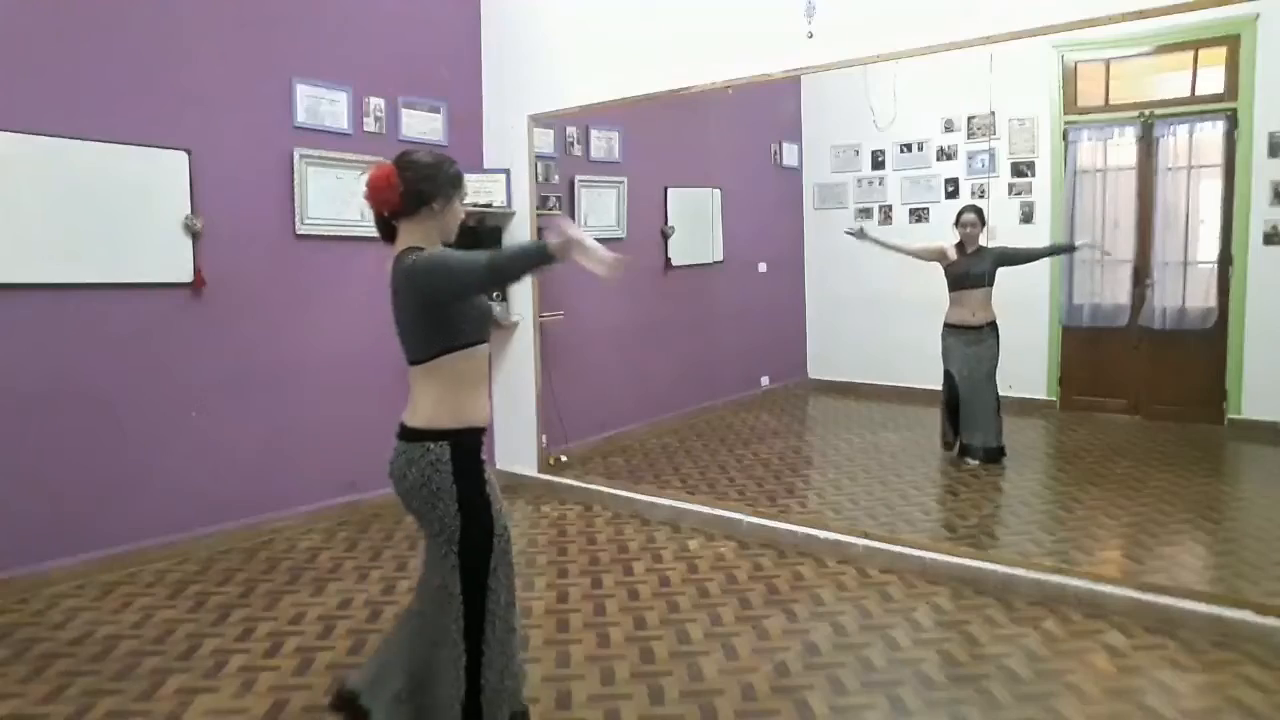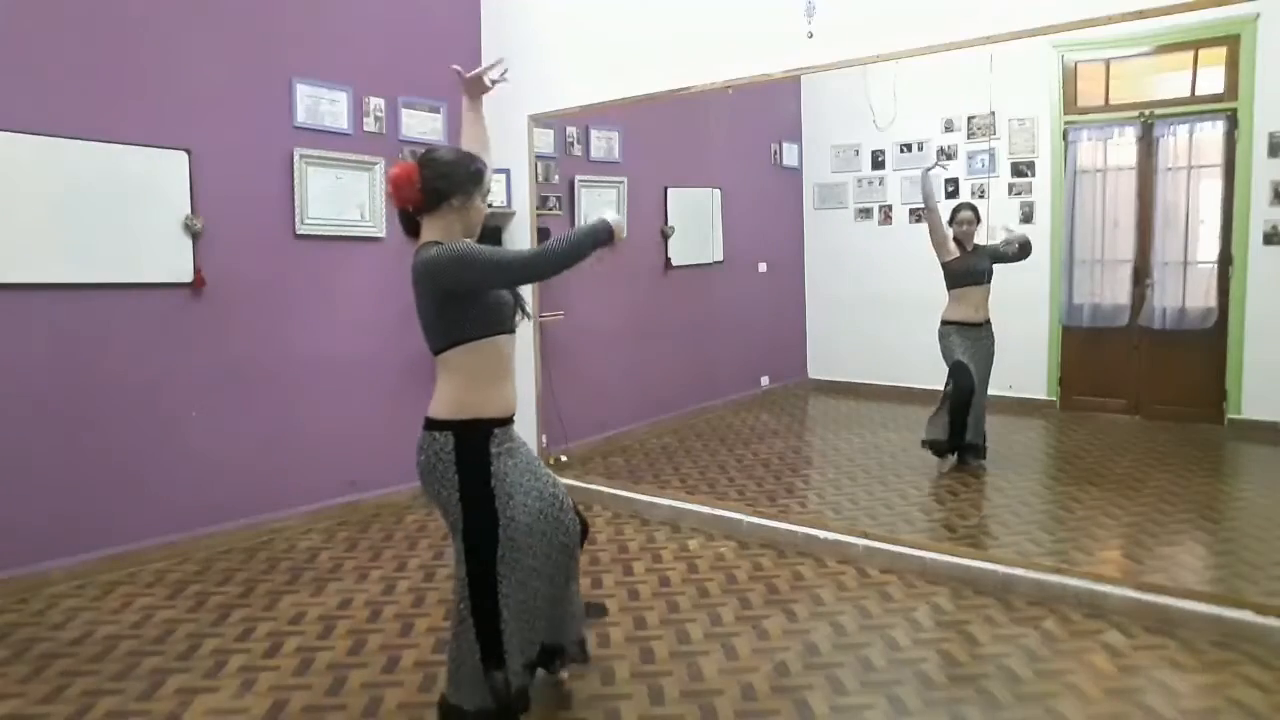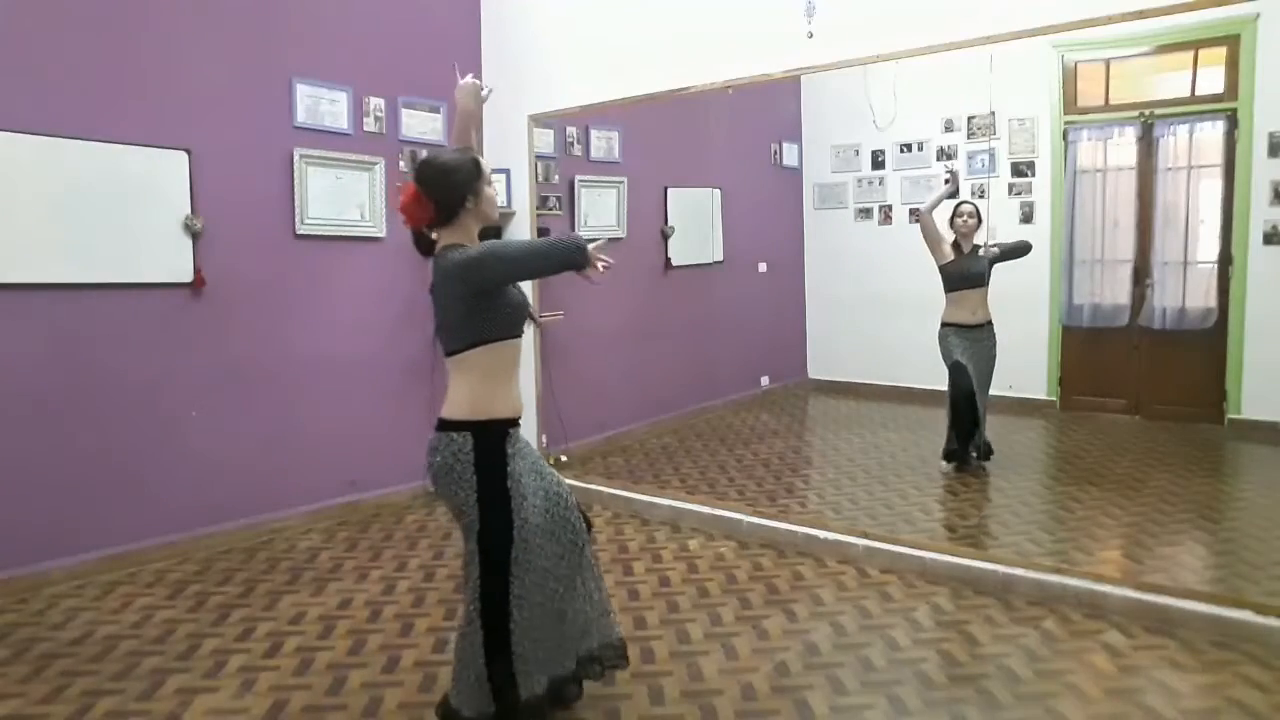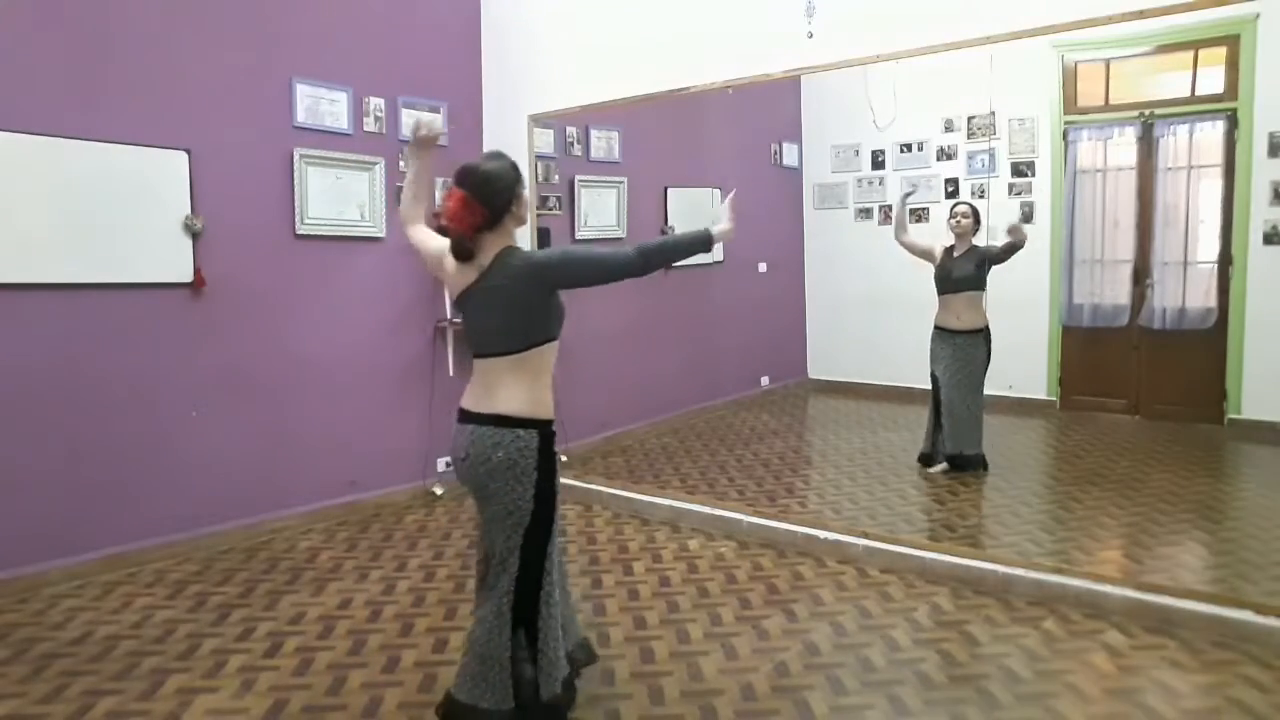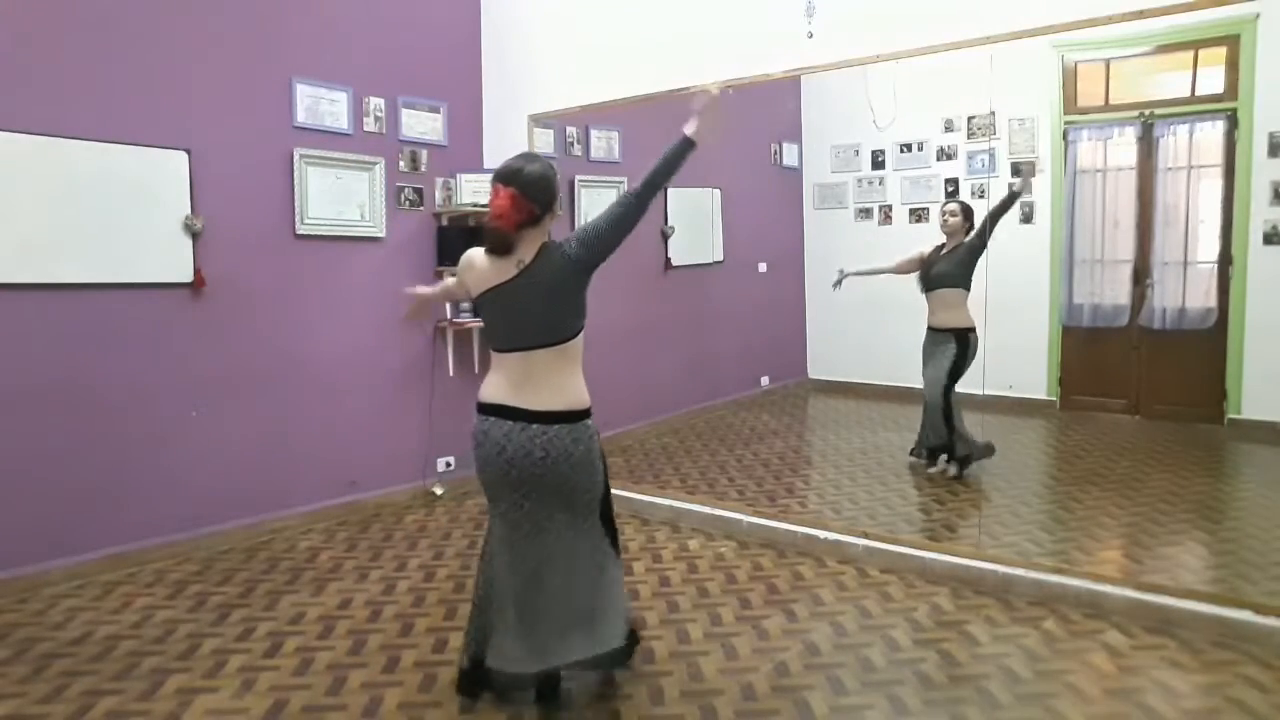
dt=0.5s
person 1, frame 1
left shoulder: (416, 263)
right shoulder: (427, 268)
right elbow: (484, 272)
right wrist: (557, 242)
left hip: (438, 446)
right hip: (447, 454)
left knee: (456, 574)
right knee: (477, 586)
person 1, frame 2
left shoulder: (453, 253)
right shoulder: (440, 263)
left elbow: (469, 165)
right elbow: (532, 263)
left wrist: (474, 103)
right wrist: (608, 230)
left hip: (493, 437)
right hip: (463, 443)
left knee: (554, 526)
right knee: (486, 568)
left ankle: (535, 650)
person 1, frame 3
left shoulder: (447, 256)
right shoulder: (472, 266)
left elbow: (447, 176)
right elbow: (568, 250)
left wrist: (466, 115)
right wrist: (586, 257)
left hip: (492, 437)
right hip: (476, 444)
left knee: (556, 528)
right knee: (497, 570)
person 1, frame 4
left shoulder: (452, 263)
right shoulder: (533, 269)
left elbow: (413, 221)
right elbow: (632, 260)
left wrist: (421, 157)
right wrist: (711, 236)
left hip: (473, 431)
right hip: (517, 439)
left knee: (520, 555)
right knee: (518, 572)
person 1, frame 5
left shoulder: (474, 266)
right shoulder: (569, 262)
left elbow: (461, 286)
right elbow: (636, 202)
left wrist: (431, 293)
right wrist: (688, 135)
left hip: (495, 429)
right hip: (563, 432)
left knee: (511, 541)
right knee: (584, 536)
left ankle: (500, 666)
right ankle: (586, 651)
person 2, frame 1
left shoulder: (993, 255)
right shoulder: (946, 253)
left elbow: (1032, 254)
right elbow: (909, 248)
left wrist: (1074, 247)
right wrist: (872, 239)
left hip: (986, 333)
right hip: (955, 333)
left knee: (982, 388)
right knee: (953, 388)
left ankle: (972, 447)
right ankle: (952, 437)
person 2, frame 2
left shoulder: (987, 252)
right shoulder: (946, 248)
left elbow: (1021, 253)
right elbow: (930, 210)
left wrist: (1020, 240)
right wrist: (926, 175)
left hip: (983, 332)
right hip: (954, 330)
left knee: (976, 391)
right knee: (963, 384)
left ankle: (969, 448)
right ankle: (950, 446)
person 2, frame 3
left shoulder: (986, 252)
right shoulder: (943, 250)
left elbow: (1026, 246)
right elbow: (924, 214)
left wrist: (996, 252)
right wrist: (948, 189)
left hip: (984, 333)
right hip: (953, 332)
left knee: (977, 392)
right knee: (962, 387)
left ankle: (972, 449)
right ankle: (961, 450)
person 2, frame 4
left shoulder: (983, 254)
right shoulder: (938, 254)
left elbow: (1006, 251)
right elbow: (901, 236)
left wrist: (1018, 239)
right wrist: (903, 202)
left hip: (976, 337)
right hip: (943, 337)
left knee: (969, 396)
right knee: (943, 395)
left ankle: (968, 457)
right ankle: (946, 454)
person 2, frame 5
left shoulder: (970, 249)
right shoulder: (931, 255)
left elbow: (989, 221)
right elbow: (893, 267)
left wrist: (1015, 192)
right wrist: (853, 273)
left hip: (959, 336)
right hip: (934, 336)
left knee: (938, 393)
right knee: (936, 394)
left ankle: (960, 453)
right ankle: (943, 455)
